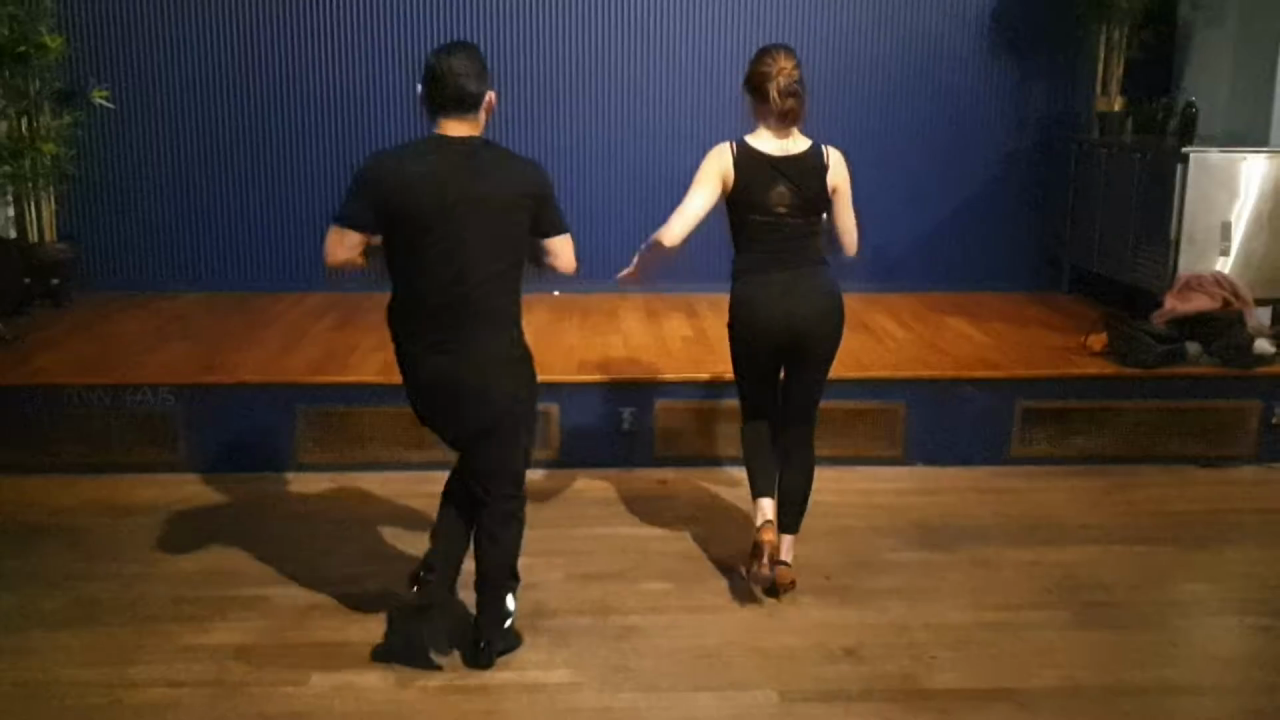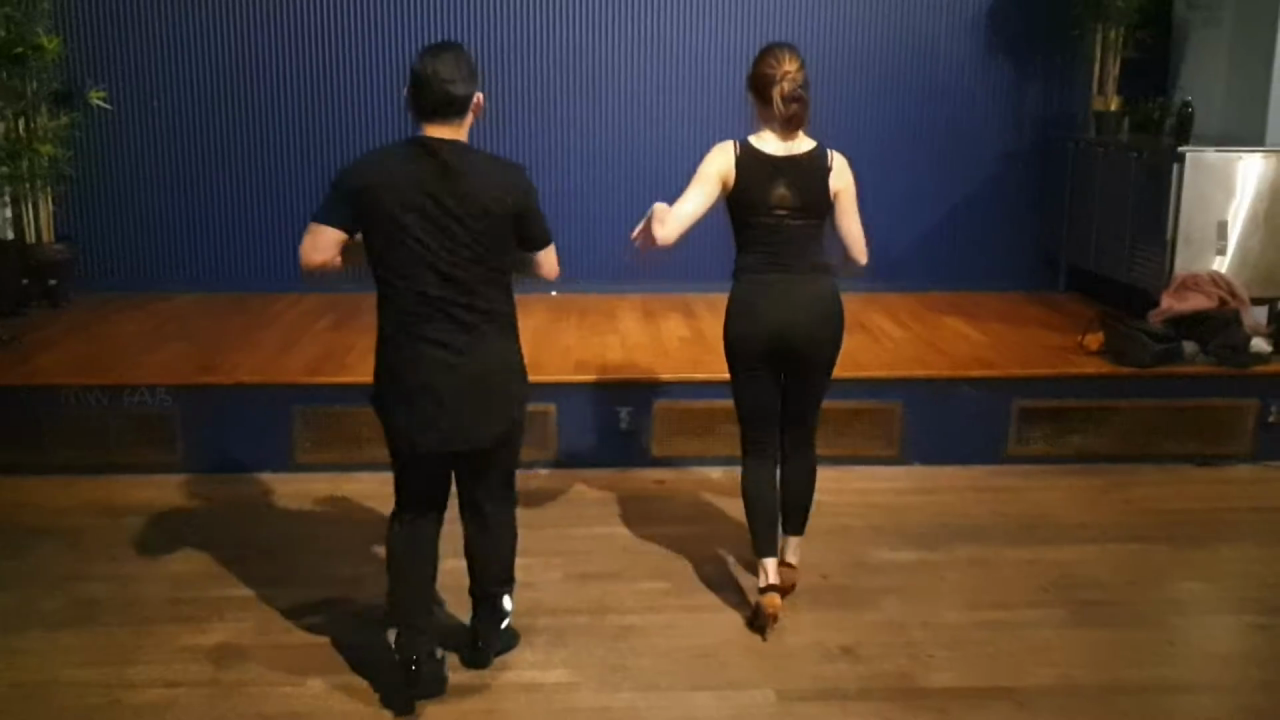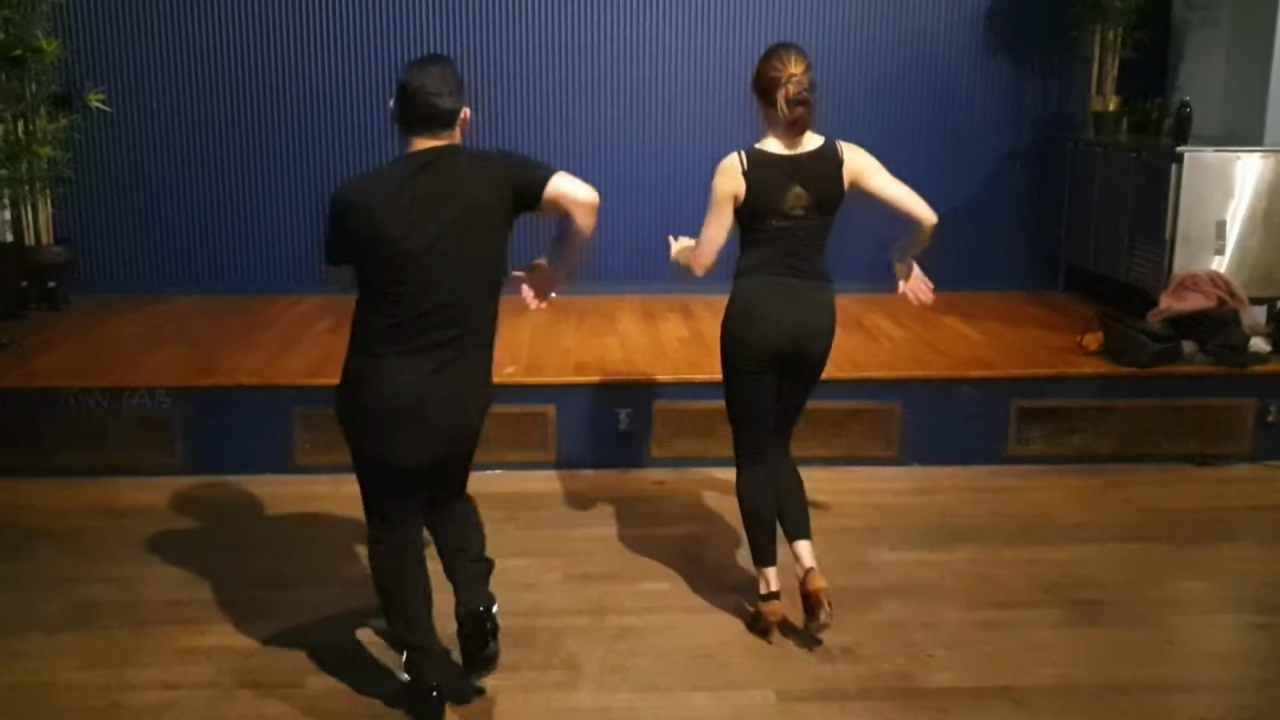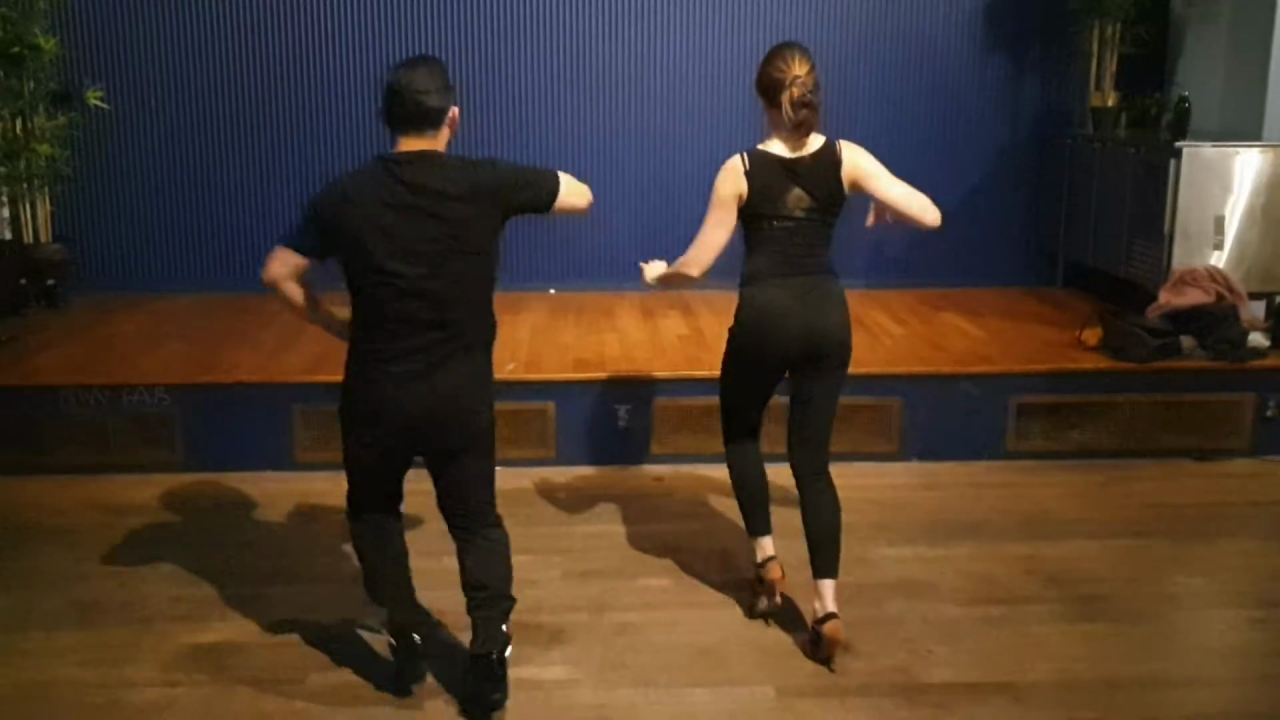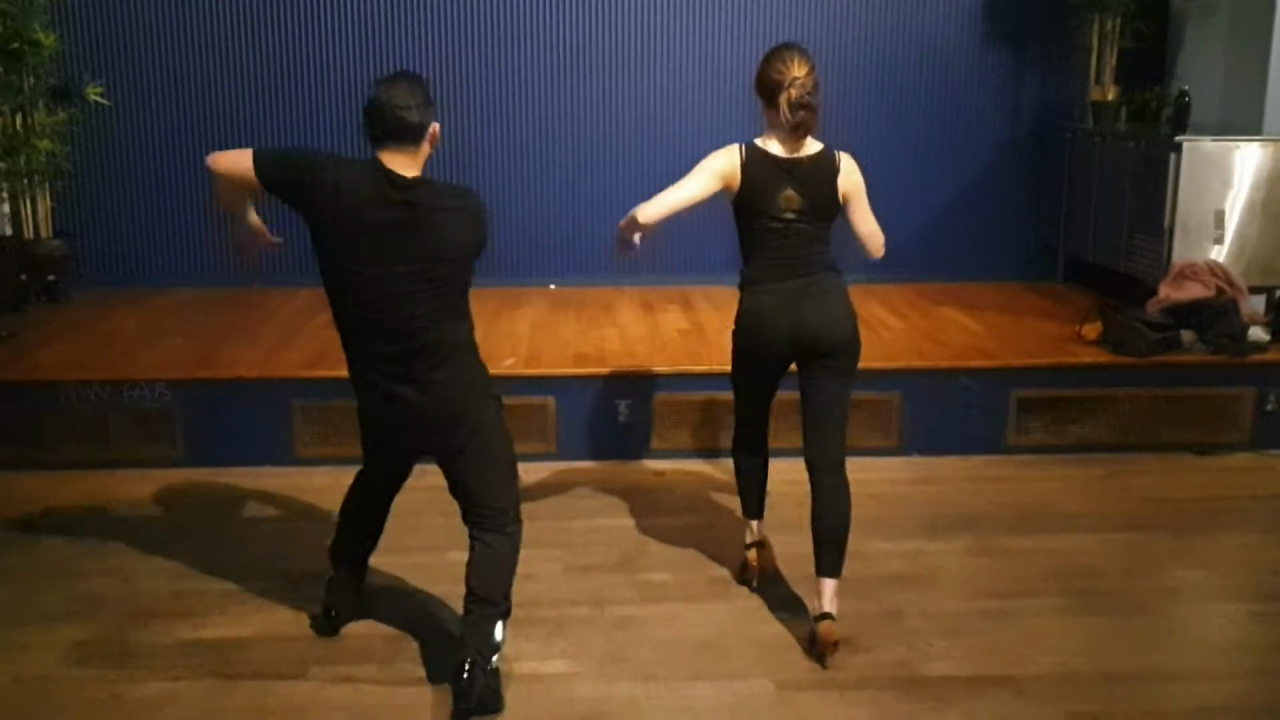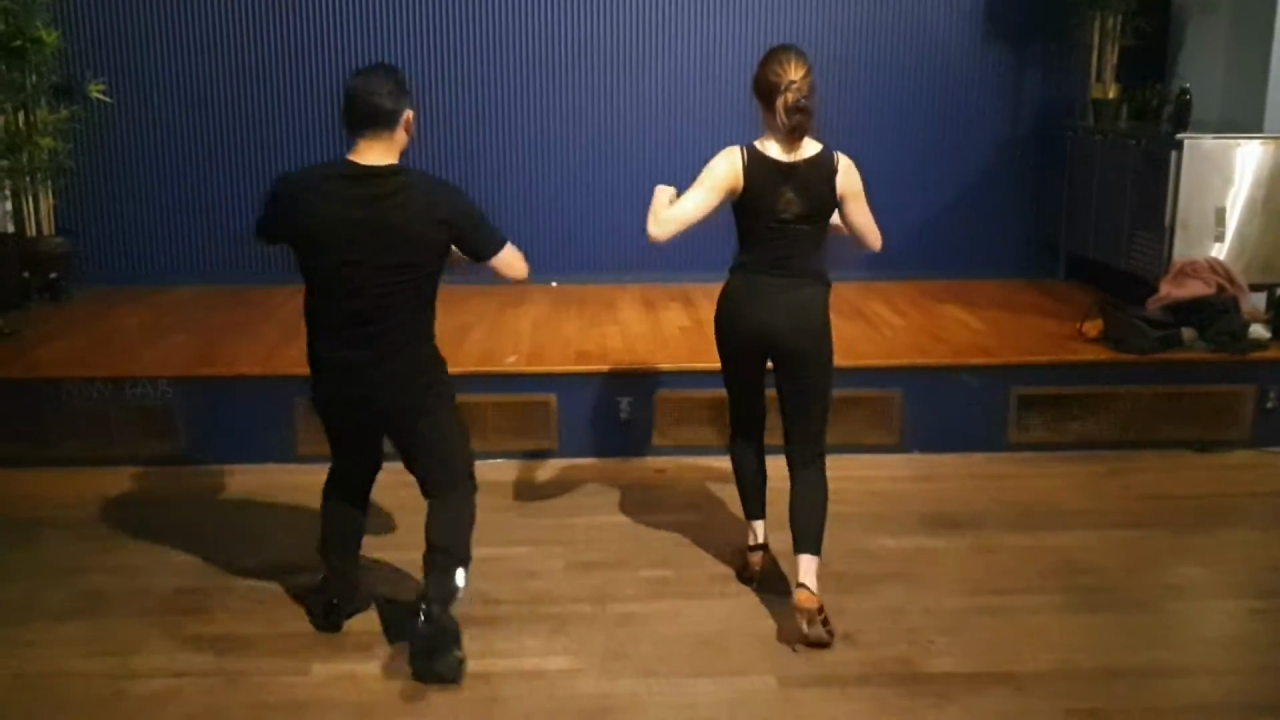
dt=0.2s
person 1, frame 1
left shoulder: (385, 171)
right shoulder: (524, 176)
left elbow: (337, 255)
right elbow: (564, 262)
left hip: (425, 371)
right hip: (495, 369)
left knee: (473, 463)
right knee: (498, 496)
left ankle: (437, 573)
right ankle: (491, 631)
person 1, frame 2
left shoulder: (367, 174)
right shoulder: (507, 181)
left elbow: (315, 256)
right elbow: (546, 268)
left hip: (406, 379)
right hip: (489, 379)
left knee: (415, 508)
right knee: (489, 506)
left ankle: (416, 656)
right ankle: (488, 630)
person 1, frame 3
left shoulder: (357, 197)
right shoulder: (493, 173)
right elbow: (585, 200)
right wrist: (550, 269)
left hip: (380, 391)
right hip: (460, 390)
left knee: (394, 529)
right knee: (447, 503)
right ankle: (477, 612)
person 1, frame 4
left shoulder: (344, 195)
right shoulder: (482, 180)
left elbow: (279, 276)
right elbow: (581, 199)
left wrist: (333, 324)
right wrist: (520, 199)
left hip: (378, 393)
right hip: (462, 395)
left knee: (374, 511)
right knee: (475, 520)
left ankle: (406, 631)
right ankle: (489, 656)
person 1, frame 5
left shoulder: (329, 182)
right shoulder: (462, 210)
left elbow: (220, 164)
left wrist: (248, 217)
left hip: (383, 400)
right hip: (459, 398)
left knee: (377, 483)
right knee: (495, 523)
left ankle: (340, 599)
right ankle: (477, 666)
person 1, frame 6
left shoulder: (299, 193)
right shoulder: (437, 199)
left elbow: (269, 234)
right elbow: (516, 269)
right wrist: (450, 247)
left hip: (333, 381)
right hip: (413, 383)
left knee: (349, 474)
right knee: (451, 489)
left ankle: (334, 594)
right ankle: (433, 618)
person 2, frame 1
left shoulder: (727, 157)
right shoulder: (828, 161)
left elbow: (671, 235)
right elbow: (849, 245)
left wrist: (641, 262)
left hip: (756, 305)
right hip: (818, 304)
left knee: (758, 416)
right knee: (797, 424)
left ankle: (765, 521)
right ankle: (784, 557)
person 2, frame 2
left shoulder: (728, 158)
right shoulder: (833, 165)
left elbow: (666, 232)
right elbow: (859, 256)
left wrist: (651, 221)
left hip: (753, 311)
right hip: (816, 310)
left knee: (758, 444)
right knee: (799, 435)
left ankle: (768, 585)
right ankle: (788, 558)
person 2, frame 3
left shoulder: (737, 168)
right shoulder: (844, 159)
left elbow: (700, 264)
right elbow: (926, 217)
left wrist: (679, 248)
right wrist: (907, 260)
left hip: (754, 314)
right hip: (814, 315)
left knee: (753, 452)
right knee: (776, 443)
left ankle: (770, 596)
right ankle: (809, 567)
person 2, frame 4
left shoulder: (739, 169)
right shoulder: (845, 159)
left elbow: (695, 265)
right elbow: (929, 218)
left wrist: (657, 274)
right wrist: (884, 205)
left hip: (766, 318)
right hip: (828, 318)
left knee: (741, 435)
right knee: (812, 461)
left ankle: (766, 559)
right ankle: (827, 609)
person 2, frame 5
left shoulder: (735, 160)
right shoulder: (840, 166)
left elbow: (649, 214)
right elbow: (876, 248)
left wrist: (628, 226)
left hip: (764, 316)
right hip: (830, 316)
left knee: (751, 427)
right knee: (827, 459)
left ankle: (754, 541)
right ankle: (826, 609)
person 2, frame 6
left shoulder: (737, 163)
right shoulder: (838, 167)
left elbow: (662, 230)
right elbow: (873, 242)
left wrist: (659, 199)
left hip: (744, 309)
right hip: (806, 315)
left knee: (746, 427)
right knee: (807, 451)
left ankle: (756, 546)
right ankle: (807, 586)
